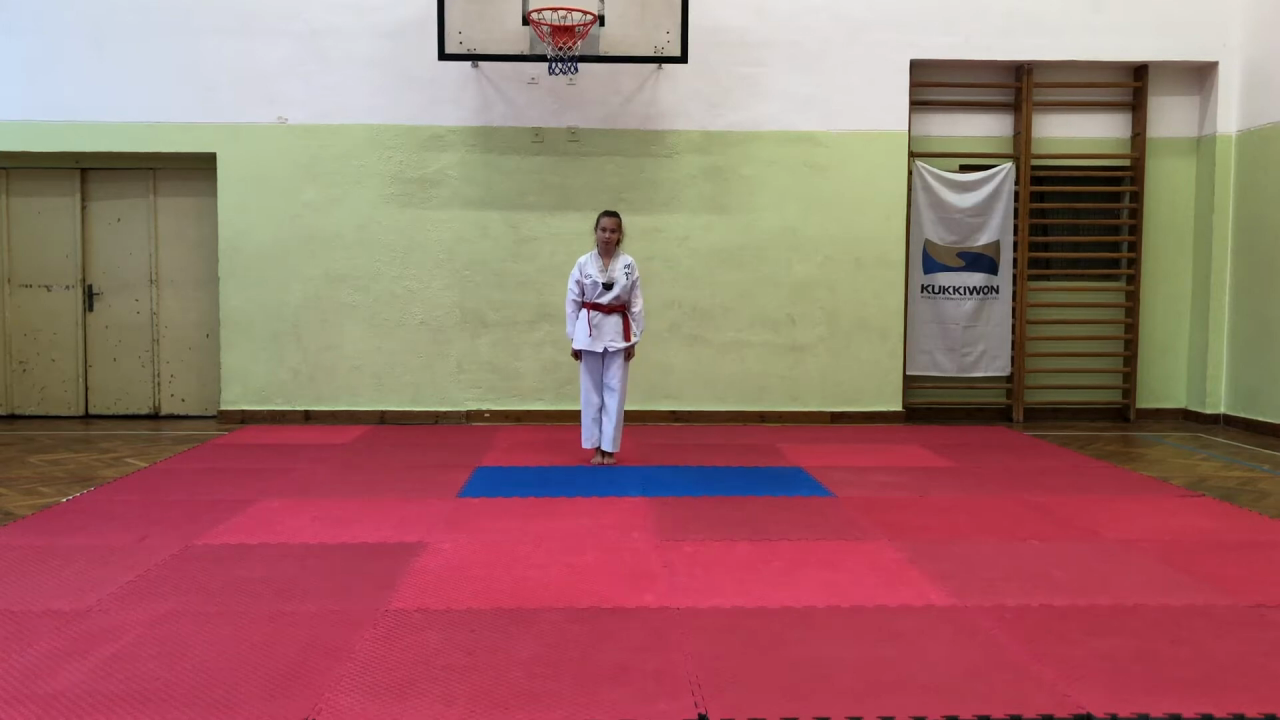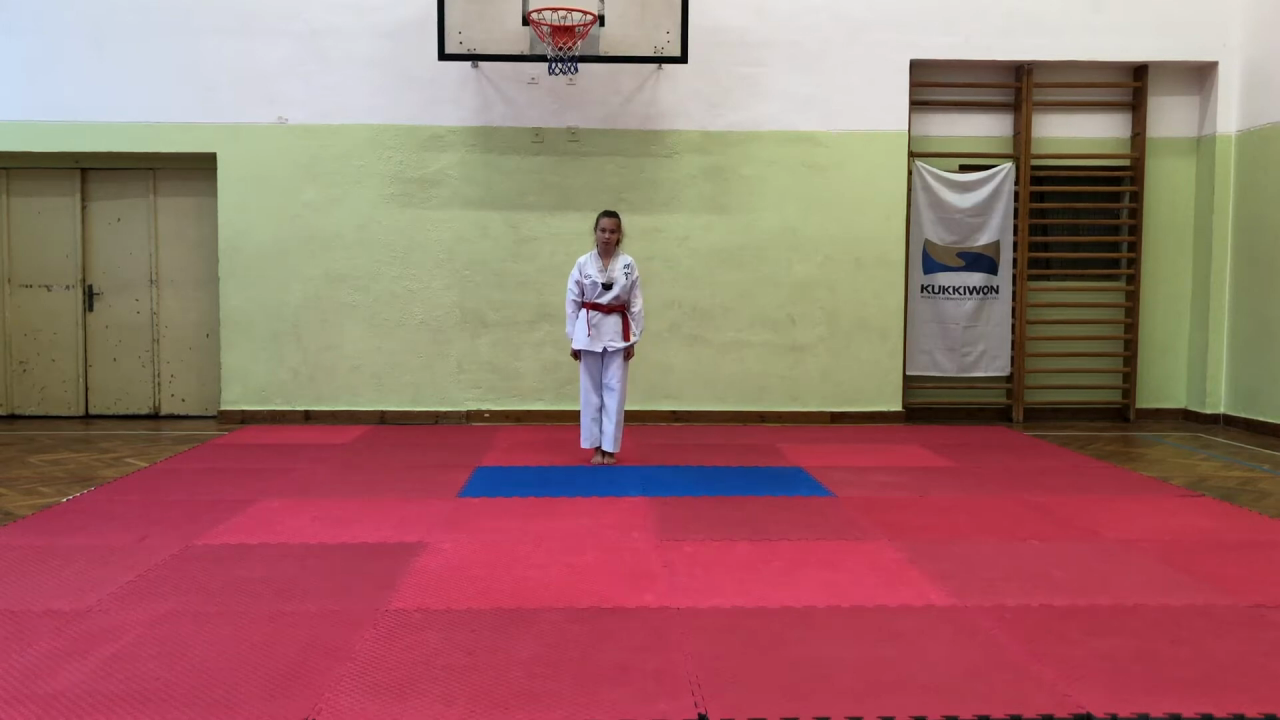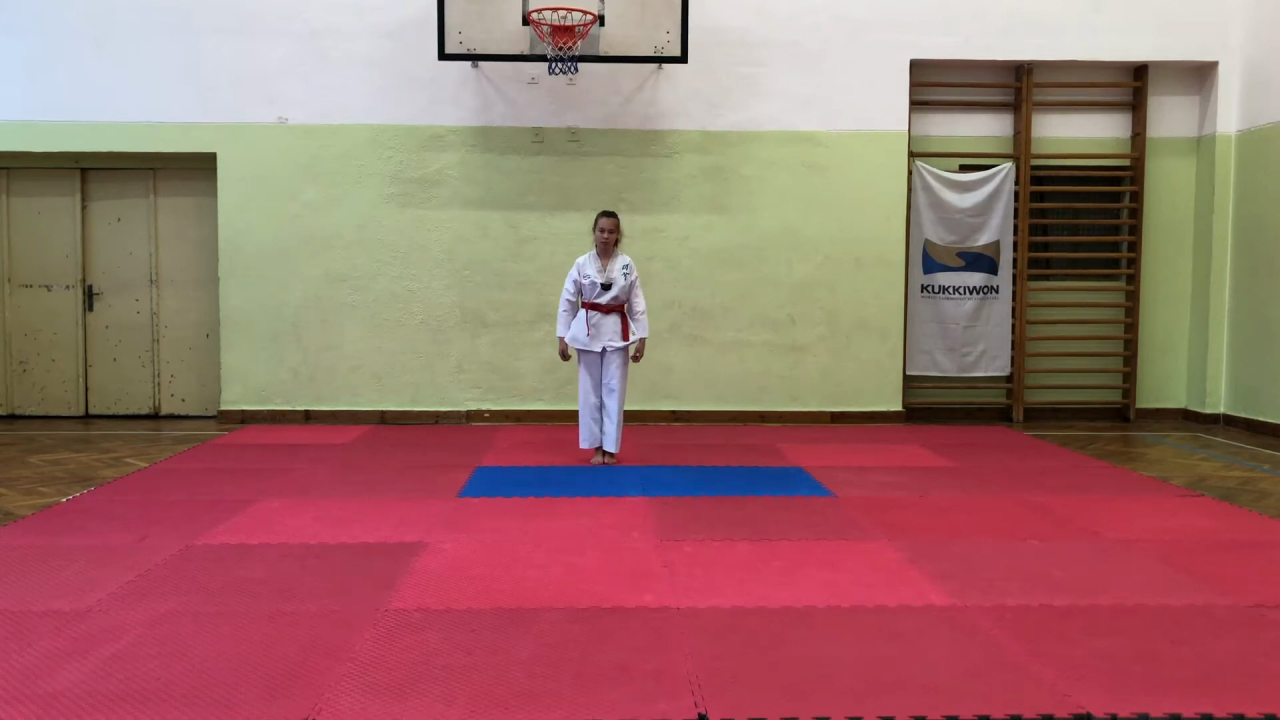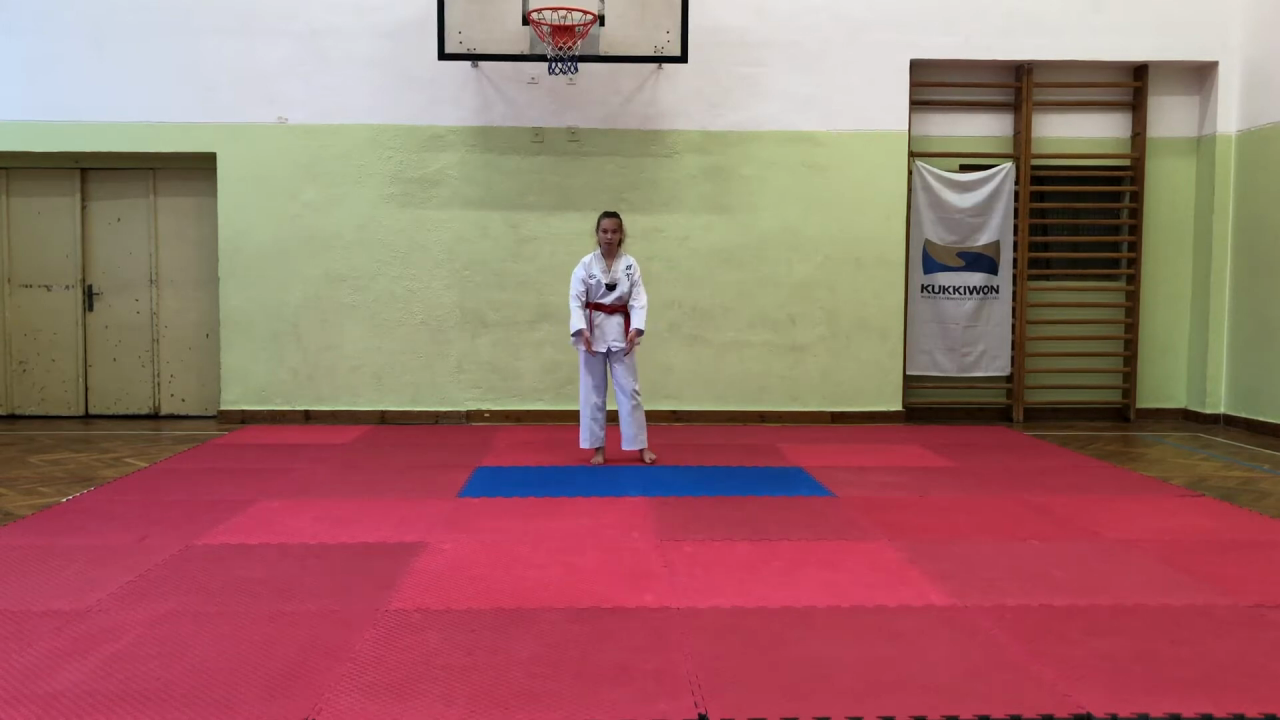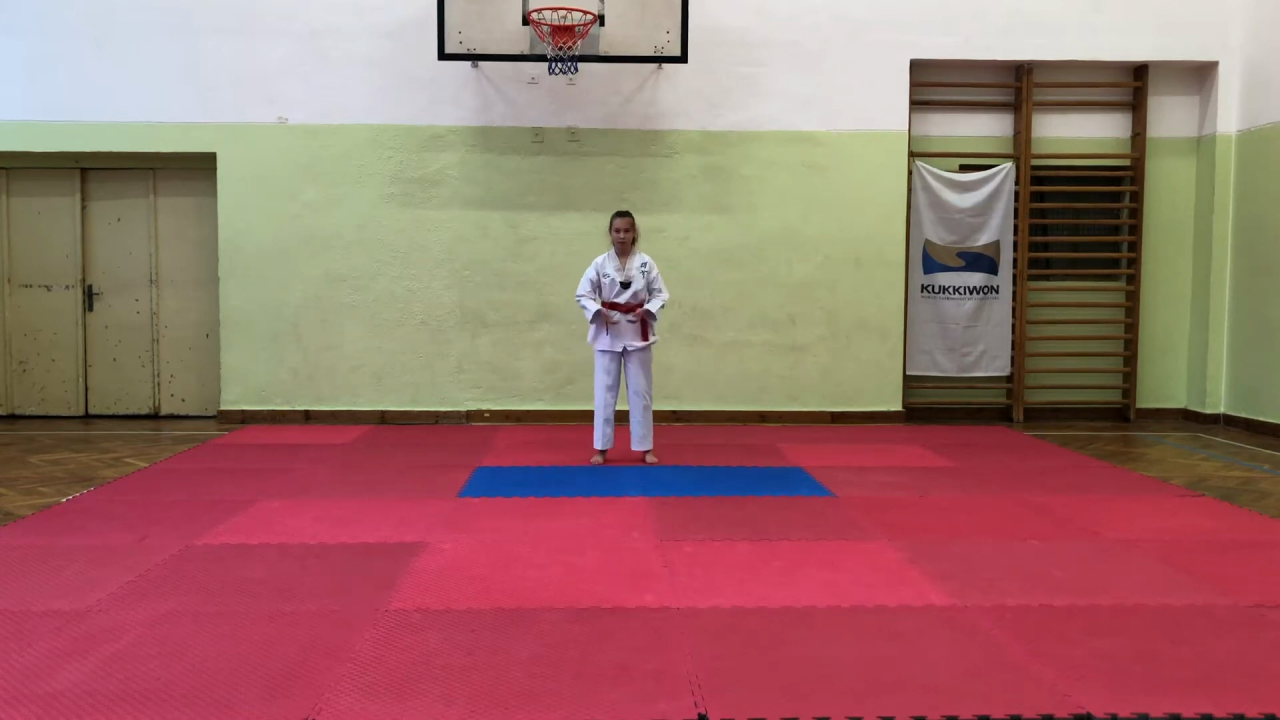
dt=0.4s
person 1, frame 1
left shoulder: (629, 264)
right shoulder: (583, 263)
left elbow: (636, 304)
right elbow: (573, 302)
left wrist: (633, 340)
right wrist: (574, 339)
left hip: (618, 331)
right hip: (590, 331)
left knee: (614, 389)
right knee: (592, 390)
left ankle: (609, 447)
right ankle: (596, 447)
person 1, frame 2
left shoulder: (628, 264)
right shoulder: (583, 263)
left elbow: (635, 304)
right elbow: (573, 302)
left wrist: (633, 340)
right wrist: (573, 339)
left hip: (617, 331)
right hip: (589, 330)
left knee: (614, 389)
right knee: (591, 389)
left ankle: (610, 448)
right ankle: (596, 446)
person 1, frame 3
left shoulder: (627, 265)
right shoulder: (582, 264)
left elbow: (637, 303)
right elbow: (567, 301)
left wrist: (641, 338)
right wrist: (563, 336)
left hip: (616, 331)
right hip: (588, 331)
left knee: (614, 390)
right knee: (590, 390)
left ankle: (611, 448)
right ankle: (597, 447)
person 1, frame 4
left shoulder: (630, 264)
right shoulder: (586, 264)
left elbow: (638, 300)
right elbow: (576, 299)
left wrist: (636, 330)
right wrist: (582, 331)
left hip: (620, 331)
right hip: (593, 331)
left knee: (628, 389)
right knee: (592, 391)
left ankle: (640, 446)
right ankle: (597, 447)
person 1, frame 5
left shoulder: (646, 263)
right shoulder: (600, 263)
left elbow: (661, 294)
right elbow: (583, 295)
left wrist: (646, 312)
right wrist: (600, 313)
left hip: (638, 332)
right hip: (607, 332)
left knee: (640, 390)
right knee: (605, 390)
left ankle: (646, 447)
right ankle: (602, 447)
